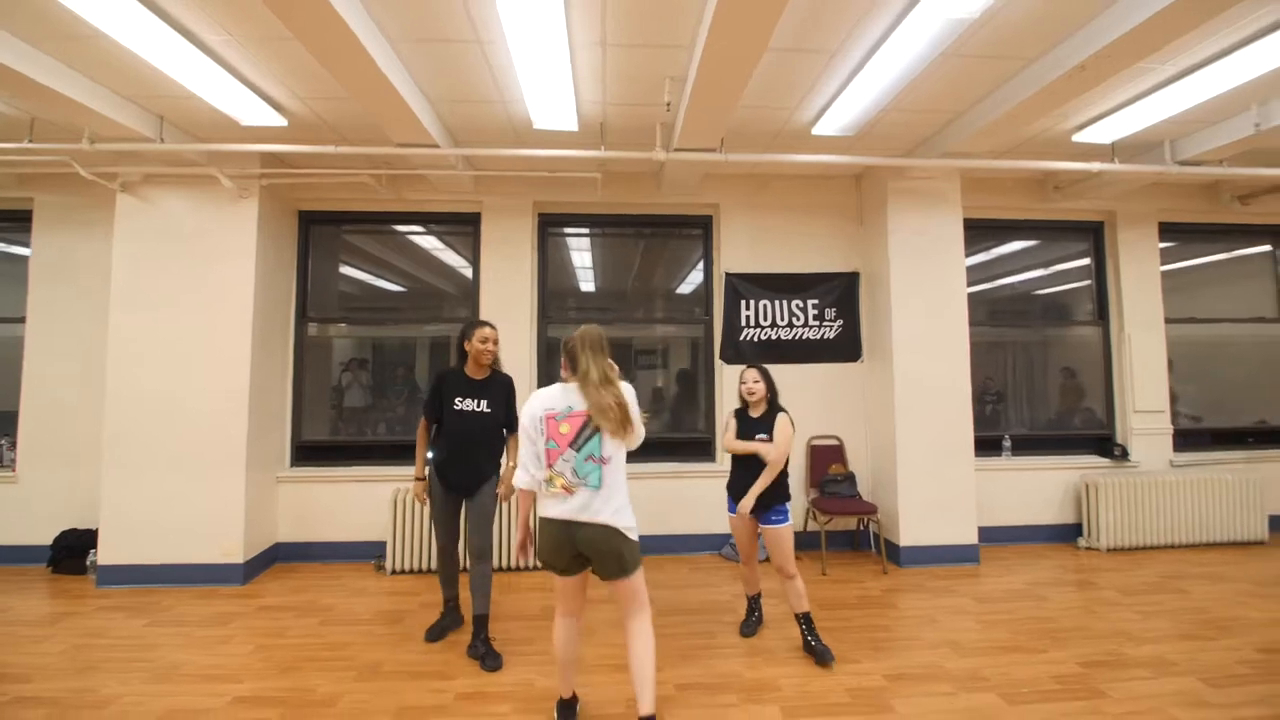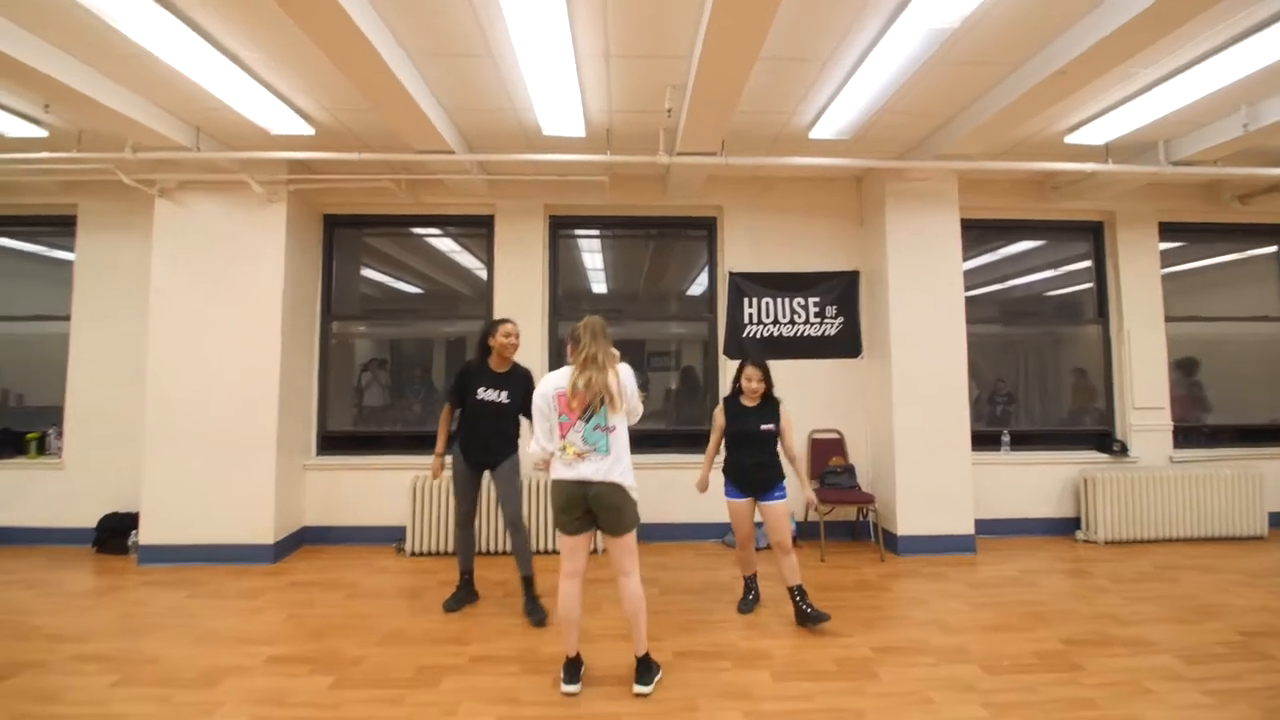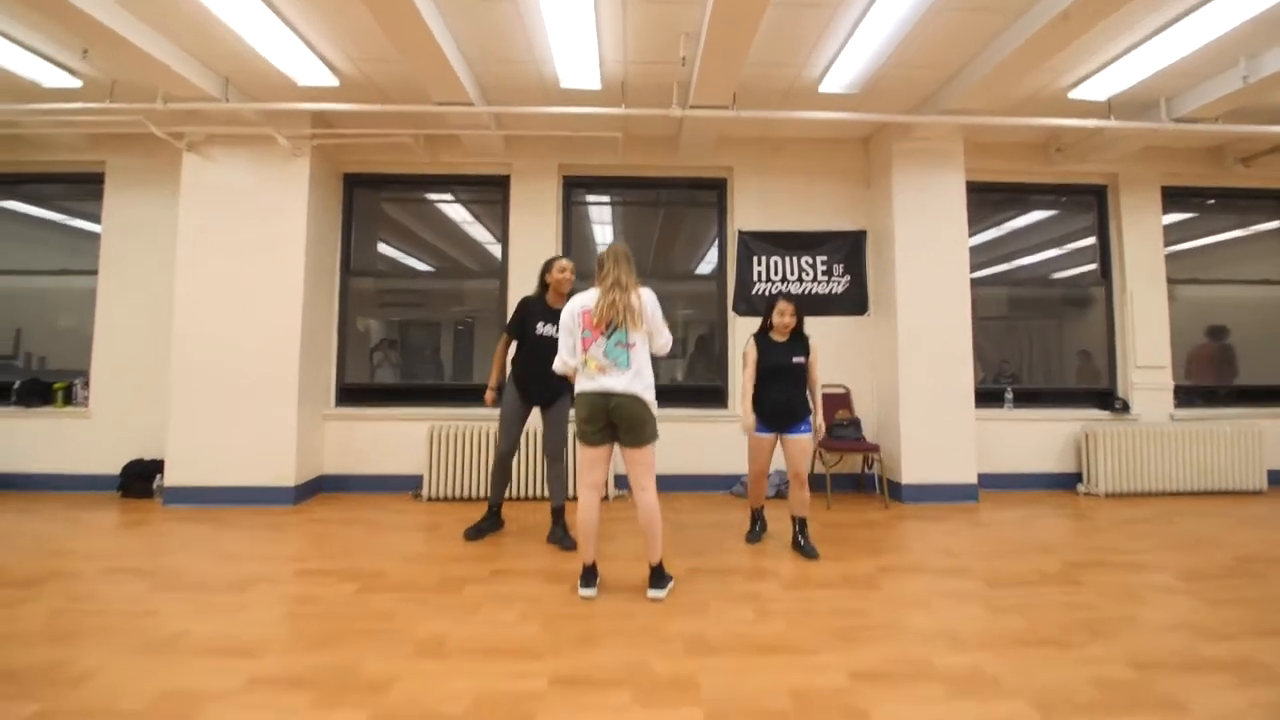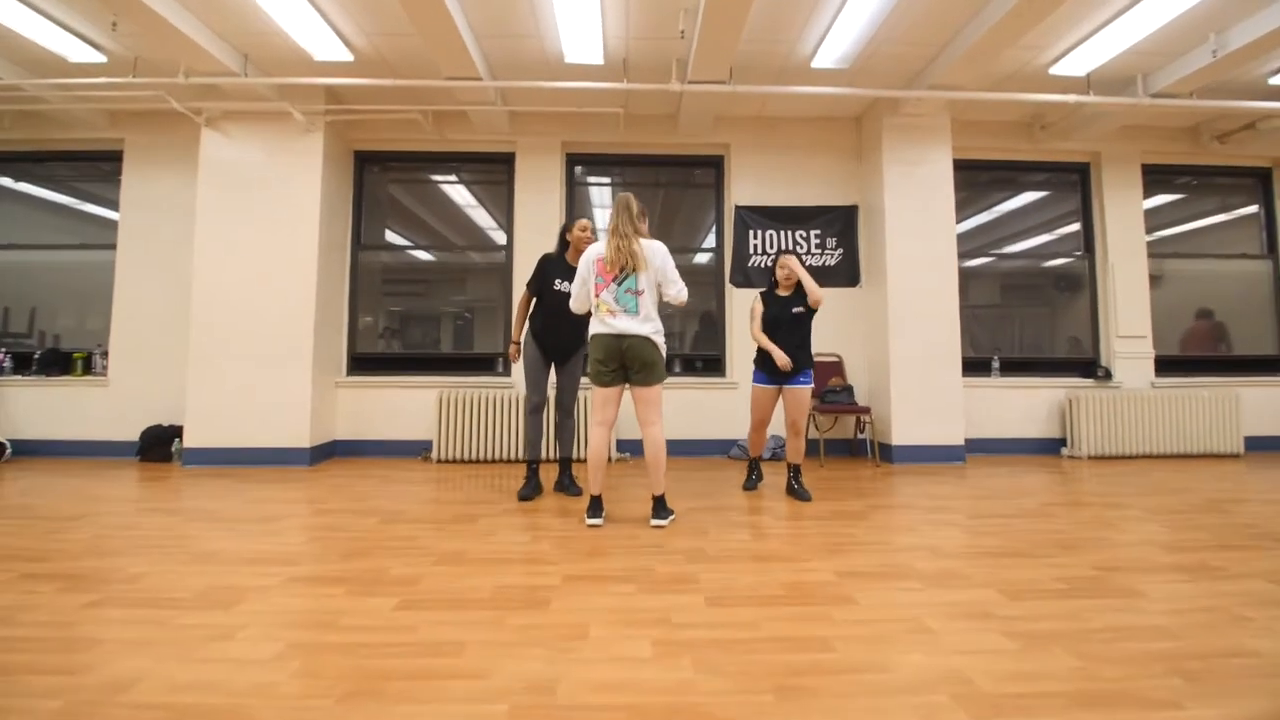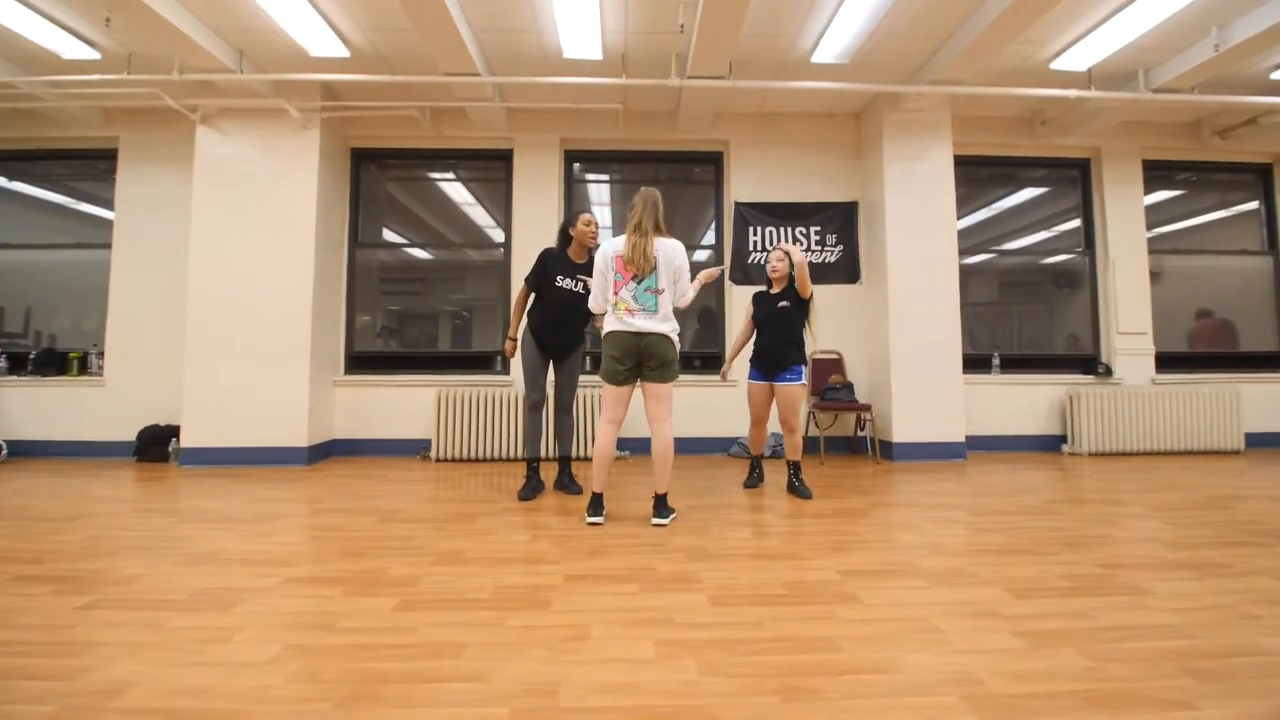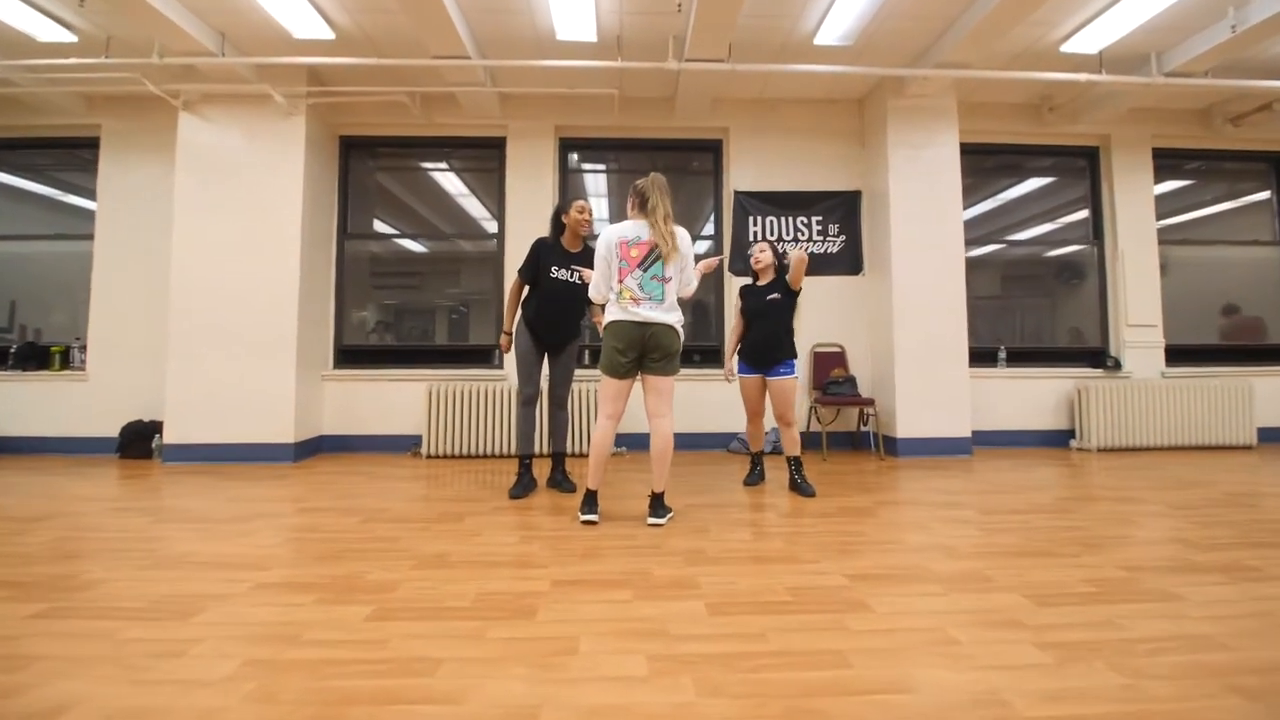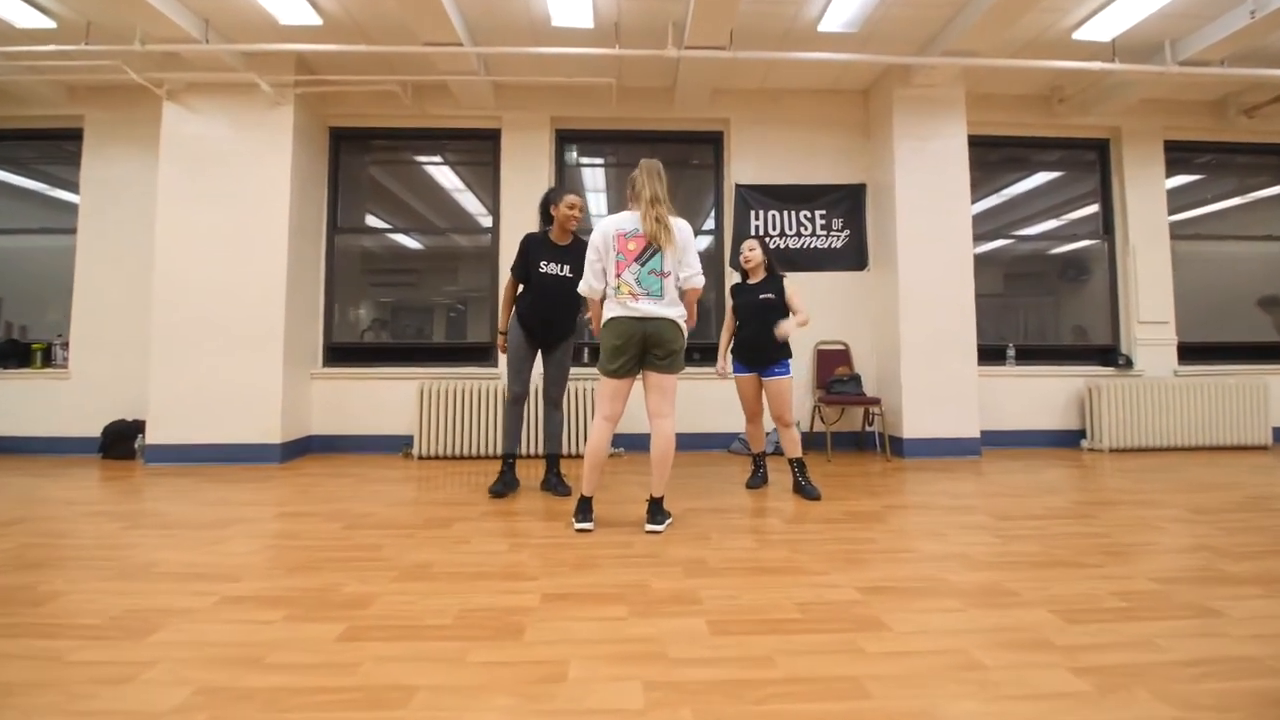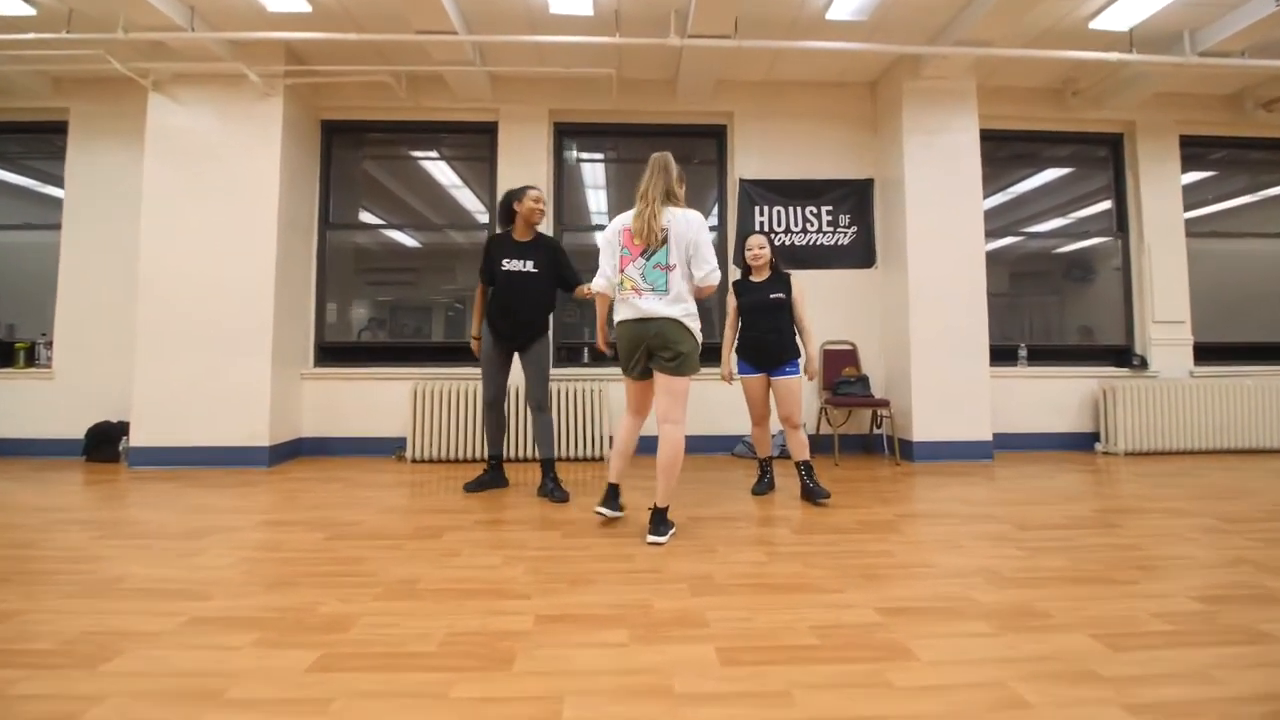
dt=0.4s
person 1, frame 1
left shoulder: (539, 401)
right shoulder: (621, 396)
left elbow: (527, 476)
right elbow: (633, 439)
left wrist: (523, 528)
left hip: (556, 524)
right hip: (608, 522)
left knee: (568, 613)
right knee: (637, 614)
person 1, frame 2
left shoulder: (549, 383)
right shoulder: (621, 374)
left elbow: (541, 448)
right elbow: (634, 415)
left hip: (567, 486)
right hip: (612, 484)
left knee: (571, 575)
right knee: (627, 574)
left ankle: (571, 668)
right ankle: (643, 667)
person 1, frame 3
left shoulder: (577, 304)
right shoulder: (644, 299)
left elbow: (565, 364)
right elbow: (662, 346)
left hip: (591, 399)
right hip: (633, 398)
left knee: (590, 487)
right knee: (644, 487)
left ankle: (588, 574)
right ankle: (656, 574)
person 1, frame 4
left shoulder: (592, 253)
right shoulder: (655, 249)
left elbow: (577, 305)
right elbow: (678, 297)
left hip: (604, 341)
right hip: (643, 341)
left knee: (601, 423)
right knee: (651, 424)
left ankle: (595, 505)
right ankle: (659, 506)
person 1, frame 5
left shoulder: (608, 249)
right shoulder: (674, 248)
left elbow: (597, 305)
right elbow: (682, 300)
left wrist: (605, 293)
right wrist: (700, 279)
left hip: (619, 339)
right hip: (659, 339)
left knee: (609, 421)
right knee: (660, 422)
left ankle: (596, 503)
right ankle: (660, 505)
person 1, frame 6
left shoulder: (611, 234)
right shoulder: (679, 237)
left elbow: (599, 294)
right elbow: (685, 290)
left wrist: (593, 279)
right wrist: (701, 269)
left hip: (621, 328)
right hip: (663, 330)
left knee: (608, 415)
right knee: (660, 416)
left ankle: (590, 501)
right ankle: (658, 503)
person 1, frame 7
left shoulder: (607, 227)
right shoulder: (679, 228)
left elbow: (591, 287)
right elbow: (693, 282)
left wrist: (595, 317)
right wrist: (689, 310)
left hip: (620, 326)
right hip: (665, 326)
left knee: (605, 417)
right knee: (662, 417)
left ankle: (585, 508)
right ankle: (656, 509)
person 1, frame 8
left shoulder: (619, 224)
right shoulder: (691, 220)
left elbow: (603, 285)
right elbow: (709, 280)
left wrist: (601, 328)
right wrist: (690, 292)
left hip: (630, 326)
right hip: (675, 326)
left knee: (634, 413)
right knee: (671, 421)
left ankle: (611, 494)
right ankle: (660, 518)
person 2, frame 1
left shoulder: (503, 384)
right shoulder: (445, 380)
left elbow: (512, 431)
right elbow: (425, 426)
left wrist: (511, 468)
right wrist: (419, 474)
left hip: (485, 478)
right hip: (444, 475)
left knee: (480, 552)
right knee: (445, 547)
left ankle: (480, 637)
right ankle: (451, 610)
person 2, frame 2
left shoulder: (522, 377)
right shoulder: (470, 370)
left elbow: (533, 417)
right elbow: (448, 410)
right wrist: (439, 453)
left hip: (505, 455)
right hip: (466, 453)
left knee: (514, 520)
right knee: (464, 519)
left ankle: (530, 595)
right ankle: (466, 585)
person 2, frame 3
right shoulder: (529, 305)
right elbow: (505, 343)
right wrist: (492, 385)
left hip: (557, 392)
right hip: (520, 387)
left knee: (556, 455)
right knee: (505, 450)
left ankle: (559, 525)
right ankle: (493, 515)
person 2, frame 4
right shoulder: (549, 263)
right elbow: (526, 299)
right wrist: (515, 339)
left hip: (573, 348)
right hip: (538, 342)
left knee: (566, 408)
right knee: (535, 404)
left ankle: (565, 474)
right ankle: (532, 475)
person 2, frame 5
left shoulder: (596, 269)
right shoulder: (550, 258)
right elbow: (524, 294)
right wrist: (512, 335)
left hip: (571, 345)
right hip: (536, 339)
left knee: (565, 405)
right knee: (535, 402)
left ankle: (564, 473)
right ankle: (533, 475)
person 2, frame 6
left shoulder: (592, 258)
right shoulder: (543, 248)
right elbow: (518, 285)
left wrist: (601, 319)
right wrist: (507, 329)
left hip: (567, 337)
right hip: (531, 331)
left knee: (559, 400)
right knee: (528, 396)
left ankle: (558, 470)
right ankle: (525, 472)
person 2, frame 7
left shoulder: (584, 250)
right shoulder: (532, 243)
right elbow: (512, 285)
right wrist: (502, 329)
left hip: (561, 335)
right hip: (524, 328)
left knee: (554, 400)
right knee: (516, 395)
left ankle: (552, 472)
right ankle: (508, 470)
person 2, frame 8
left shoulder: (550, 247)
right shoulder: (496, 243)
left elbow: (575, 287)
right elbow: (483, 288)
left wrist: (591, 290)
right wrist: (476, 333)
left hip: (535, 335)
right hip: (497, 332)
left knee: (539, 402)
right knee: (492, 400)
left ankle: (549, 477)
right ankle: (495, 469)
person 3, frame 1
left shoulder: (780, 418)
right shoulder: (736, 416)
left elbow: (776, 464)
right elbow: (728, 444)
left wrist: (752, 496)
right wrist: (758, 447)
left hip: (772, 501)
right hip: (738, 497)
left knee: (787, 569)
right knee: (746, 559)
left ankle: (809, 633)
right ankle: (754, 610)
person 3, frame 2
left shoulder: (776, 408)
right shoulder: (725, 407)
left elbow: (789, 448)
right elbow: (714, 443)
left wrist: (805, 485)
right wrist: (704, 475)
left hip: (771, 484)
right hip: (737, 484)
left knee: (783, 544)
right knee: (744, 541)
left ankle: (802, 605)
right ankle: (751, 589)
person 3, frame 3
left shoulder: (804, 344)
right shoulder: (756, 343)
left elbow: (813, 382)
right elbow: (748, 378)
left wrist: (818, 414)
right wrist: (747, 412)
left hip: (797, 419)
right hip: (764, 418)
left knee: (799, 477)
right knee: (757, 475)
left ankle: (800, 534)
right ankle: (757, 520)
person 3, frame 4
left shoulder: (804, 296)
right shoulder: (763, 298)
left elbow: (817, 297)
right elbow: (755, 331)
left wrist: (799, 267)
right wrist: (774, 351)
left hip: (799, 370)
right hip: (766, 369)
left knee: (796, 427)
right knee: (758, 425)
left ankle: (794, 480)
right ankle: (754, 469)
person 3, frame 5
left shoulder: (799, 292)
right shoulder: (758, 298)
left elbow: (802, 262)
right elbow: (745, 332)
left wrist: (789, 248)
right wrist: (728, 361)
left hip: (790, 367)
right hip: (759, 366)
left knee: (791, 424)
right knee: (757, 422)
left ankle: (795, 477)
right ankle: (755, 469)
person 3, frame 6
left shoulder: (787, 284)
right shoulder: (745, 291)
left elbow: (801, 257)
right elbow: (737, 328)
left wrist: (790, 257)
right wrist: (728, 358)
left hip: (781, 360)
right hip: (750, 361)
left knee: (786, 418)
right knee: (753, 417)
left ankle: (796, 474)
right ankle: (756, 466)
person 3, frame 7
left shoulder: (779, 283)
right shoulder: (736, 290)
left elbow: (804, 316)
right elbow: (728, 326)
left wrist: (791, 322)
right wrist: (721, 356)
left hip: (775, 360)
right hip: (743, 360)
left knee: (784, 418)
right knee: (752, 416)
left ankle: (800, 476)
right ankle: (759, 468)
person 3, frame 8
left shoulder: (786, 282)
right shoulder: (738, 287)
left elbow: (801, 321)
right elbow: (731, 326)
left wrist: (811, 355)
right wrist: (725, 360)
left hip: (785, 360)
right hip: (750, 361)
left knee: (792, 420)
right knee: (759, 419)
left ankle: (808, 480)
right ankle: (765, 473)
